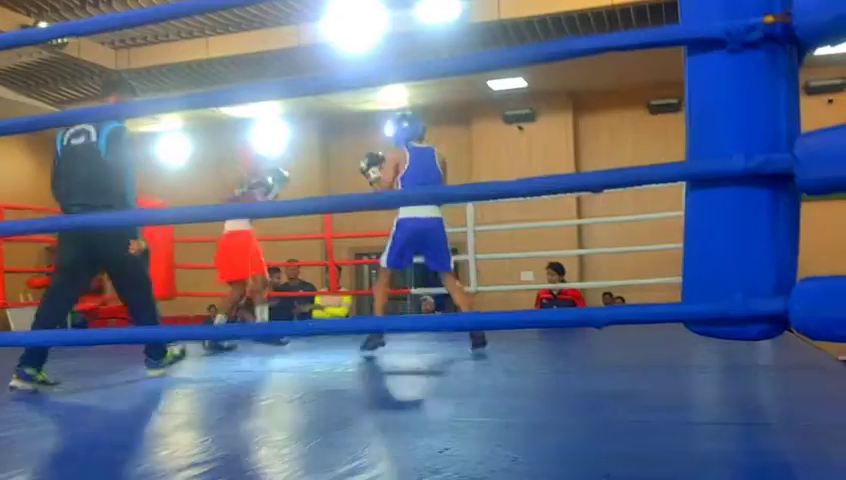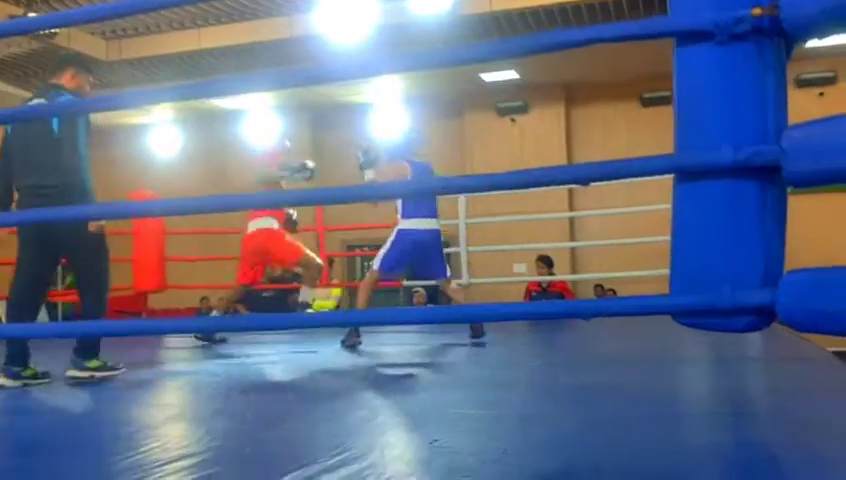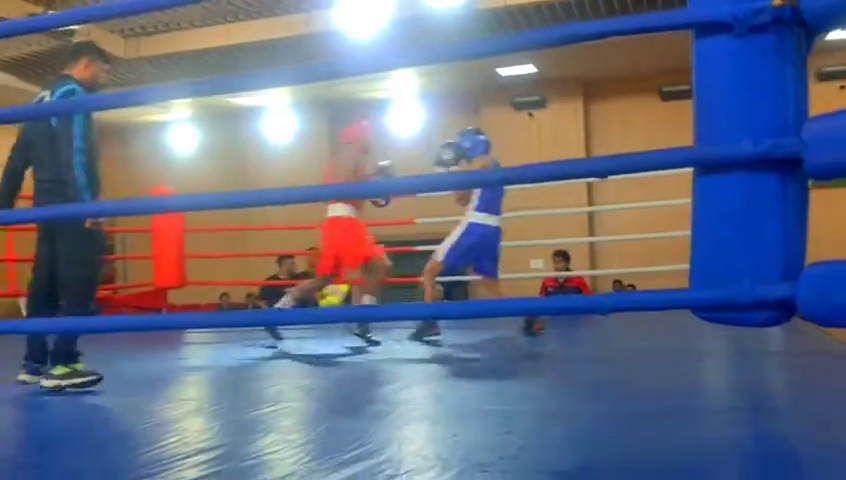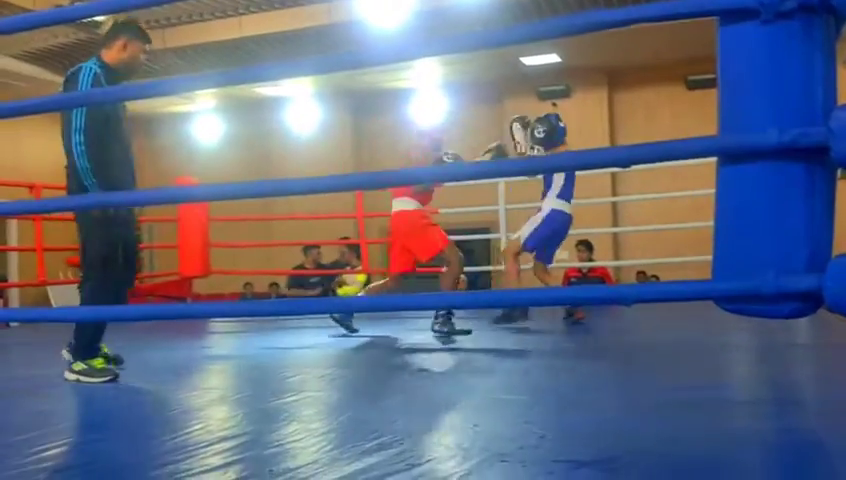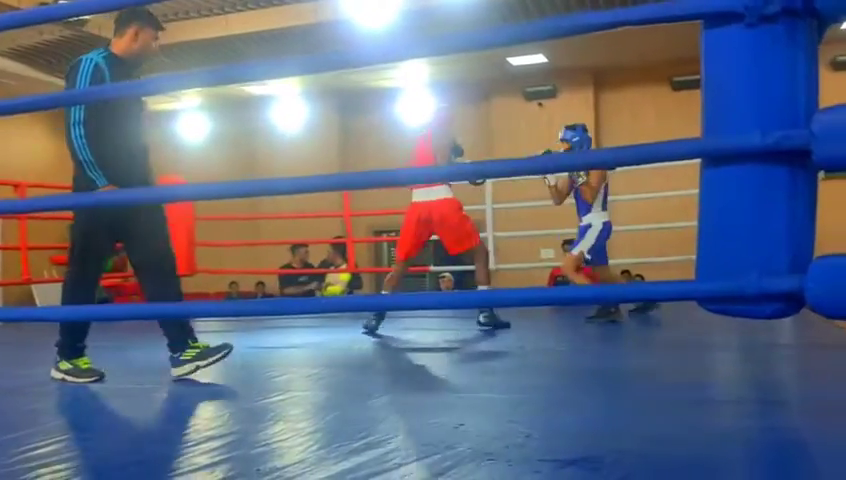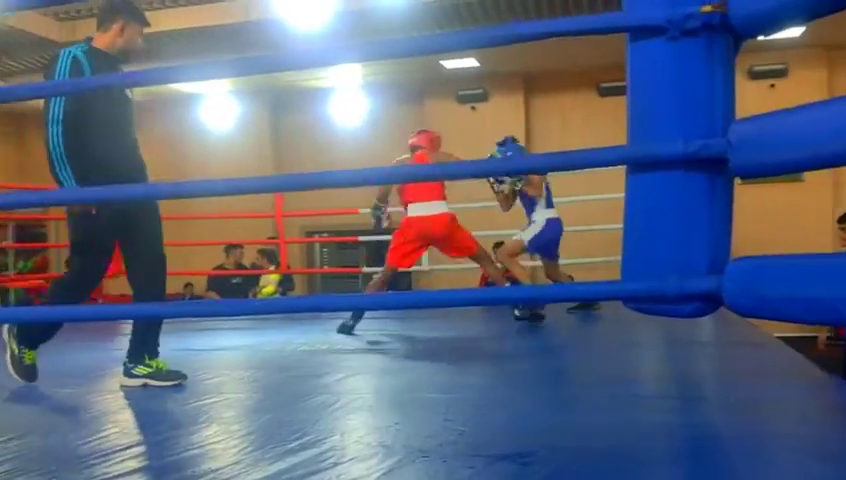
dt=0.3s
person 1, frame 1
left shoulder: (67, 134)
right shoulder: (115, 131)
left elbow: (58, 186)
right elbow: (124, 186)
right wrist: (135, 233)
left hip: (74, 230)
right hip: (111, 228)
left knee: (59, 295)
right knee: (139, 292)
left ankle: (29, 367)
right ankle: (157, 356)
person 1, frame 2
right shoulder: (69, 105)
right elbow: (78, 162)
left hip: (30, 210)
right hip: (65, 209)
right knee: (93, 279)
right ankle: (85, 357)
person 1, frame 3
left shoulder: (42, 100)
right shoulder: (73, 95)
right elbow: (75, 154)
right wrist: (89, 204)
left hip: (47, 203)
right hip: (71, 206)
left knee: (46, 284)
right knee: (79, 282)
left ankle: (35, 362)
right ankle: (60, 363)
person 1, frame 4
left shoulder: (108, 82)
right shoulder: (88, 75)
right elbow: (75, 136)
right wrist: (93, 190)
left hip: (117, 194)
right hip: (97, 196)
left knee: (123, 270)
right knee: (103, 273)
left ankle: (84, 343)
right ankle: (83, 357)
person 1, frame 5
left shoulder: (128, 75)
right shoulder: (91, 66)
right elbow: (77, 129)
left wrist: (142, 184)
right wrist: (101, 182)
left hip: (136, 191)
right hip: (101, 191)
left knee: (160, 266)
right knee: (84, 272)
left ankle: (183, 349)
right ankle: (68, 357)
person 1, frame 6
left shoulder: (116, 72)
right shoulder: (72, 62)
right elbow: (57, 128)
left wrist: (139, 182)
right wrist: (72, 188)
left hip: (133, 188)
right hip: (97, 191)
left knee: (151, 271)
right knee: (85, 273)
left ankle: (143, 361)
person 2, frame 1
left shoulder: (396, 154)
right shoulder: (438, 157)
left elbow: (385, 191)
left wrist: (372, 174)
left hip: (407, 222)
right hip: (433, 221)
left knee: (383, 277)
right knee: (449, 279)
left ankle: (377, 331)
right ankle: (475, 328)
person 2, frame 2
left shoulder: (396, 167)
right shoulder: (427, 168)
left wrist: (369, 171)
left hip: (408, 233)
right hip: (432, 232)
left knee: (369, 282)
right knee: (446, 284)
left ankle: (355, 331)
right ankle: (474, 321)
person 2, frame 3
left shoulder: (481, 162)
right shoulder: (492, 166)
left elbow: (460, 197)
left wrist: (454, 167)
left hip: (475, 226)
right hip: (492, 230)
left knee: (430, 271)
right knee: (491, 285)
left ankle: (429, 321)
person 2, frame 4
left shoulder: (563, 151)
left wrist: (524, 139)
right wrist: (522, 140)
left hip: (553, 214)
right hip: (559, 217)
left knee: (509, 253)
right knee: (539, 269)
left ankle: (517, 307)
person 2, frame 5
left shoulder: (596, 167)
right shoulder: (571, 173)
left elbow: (590, 198)
right elbow: (558, 200)
left wrist: (577, 175)
right wrist: (550, 178)
left hip: (597, 225)
right hip: (587, 226)
left knee: (568, 268)
right knee: (599, 275)
left ankle: (609, 307)
person 2, frame 6
right shoulder: (521, 176)
left elbow: (536, 193)
right elbow: (505, 207)
left wrist: (513, 180)
right wrist: (496, 184)
left hip: (546, 223)
right hip: (550, 224)
left knee: (503, 254)
right knee: (552, 270)
right ankle: (588, 300)
person 3, frame 1
left shoulder: (254, 182)
right shoulder: (246, 181)
right elbow: (228, 199)
left wrist: (273, 187)
right wrist: (249, 191)
left hip: (240, 234)
right hip: (238, 234)
left knee: (239, 288)
right knee: (260, 280)
person 3, frame 2
left shoulder: (275, 180)
right shoulder: (272, 175)
left wrist: (288, 216)
left hip: (253, 237)
right hip: (268, 233)
left knee: (244, 287)
right knee: (315, 265)
right ankle: (305, 310)
person 3, frame 3
right shoulder: (354, 157)
left hip: (340, 223)
right hip: (344, 222)
left knee: (323, 279)
right knee: (381, 266)
right ankle: (362, 322)
person 3, frame 4
left shoulder: (432, 155)
right shoulder: (424, 153)
right elbow: (415, 188)
left hip: (407, 216)
right hip: (409, 215)
left knee: (396, 279)
right knee: (455, 259)
right ankle: (442, 317)
person 3, frame 5
left shoulder: (421, 141)
right shoulder: (441, 136)
left hip: (418, 206)
right hip: (442, 203)
left knee: (401, 264)
right knee: (480, 253)
left ankle: (376, 316)
right ankle: (485, 313)
person 3, frame 6
left shoulder: (402, 163)
right shoulder: (442, 158)
left elbow: (383, 190)
left wrist: (378, 212)
left hip: (413, 221)
right hip: (440, 218)
left knee: (386, 274)
right knee: (484, 259)
left ankle: (354, 317)
